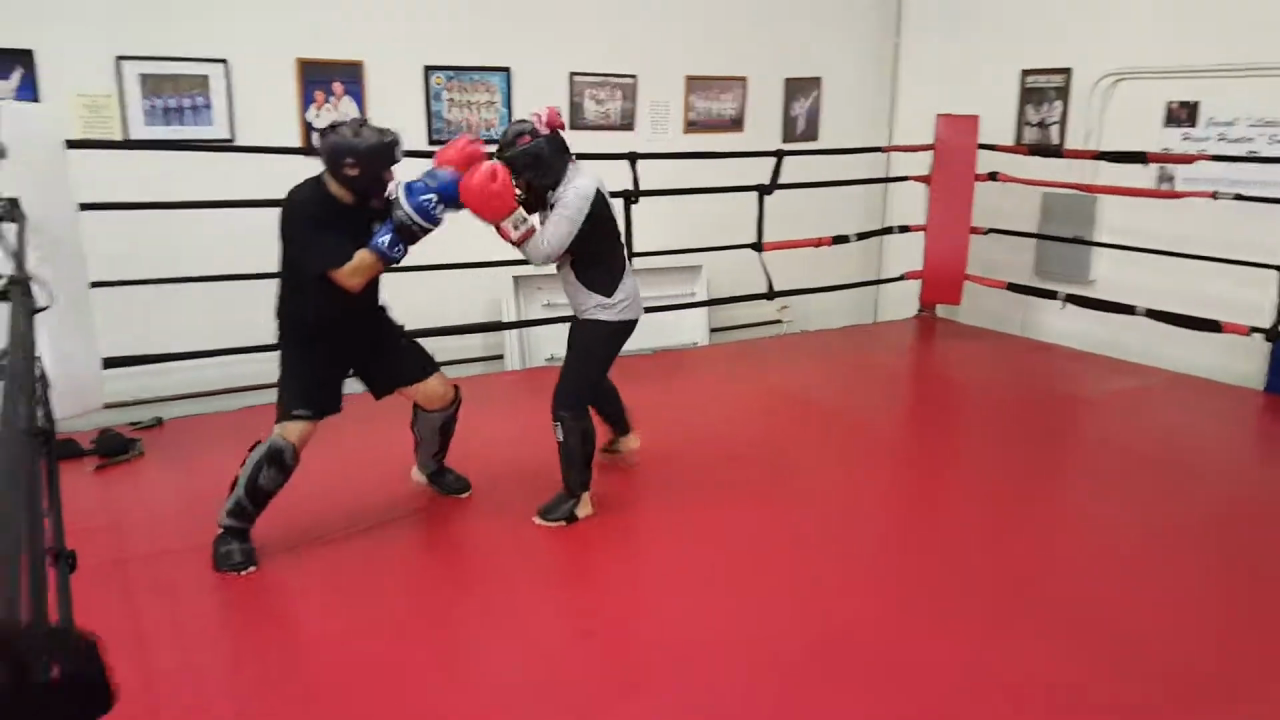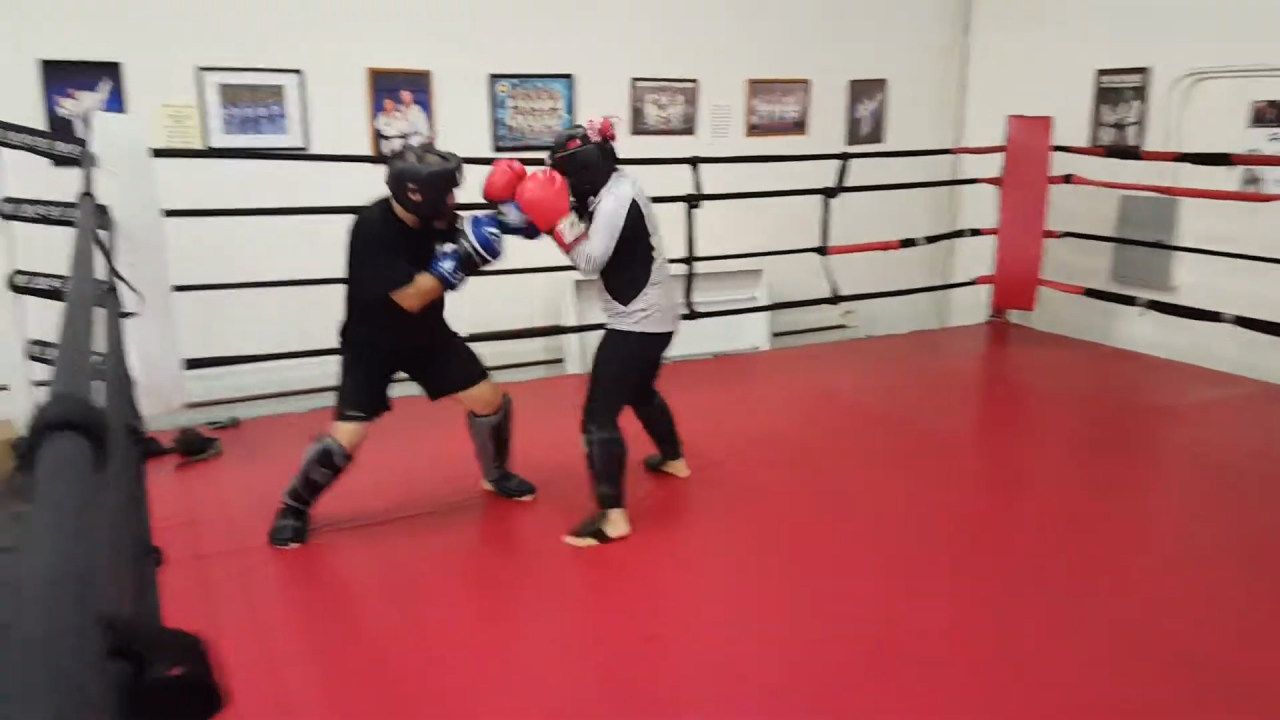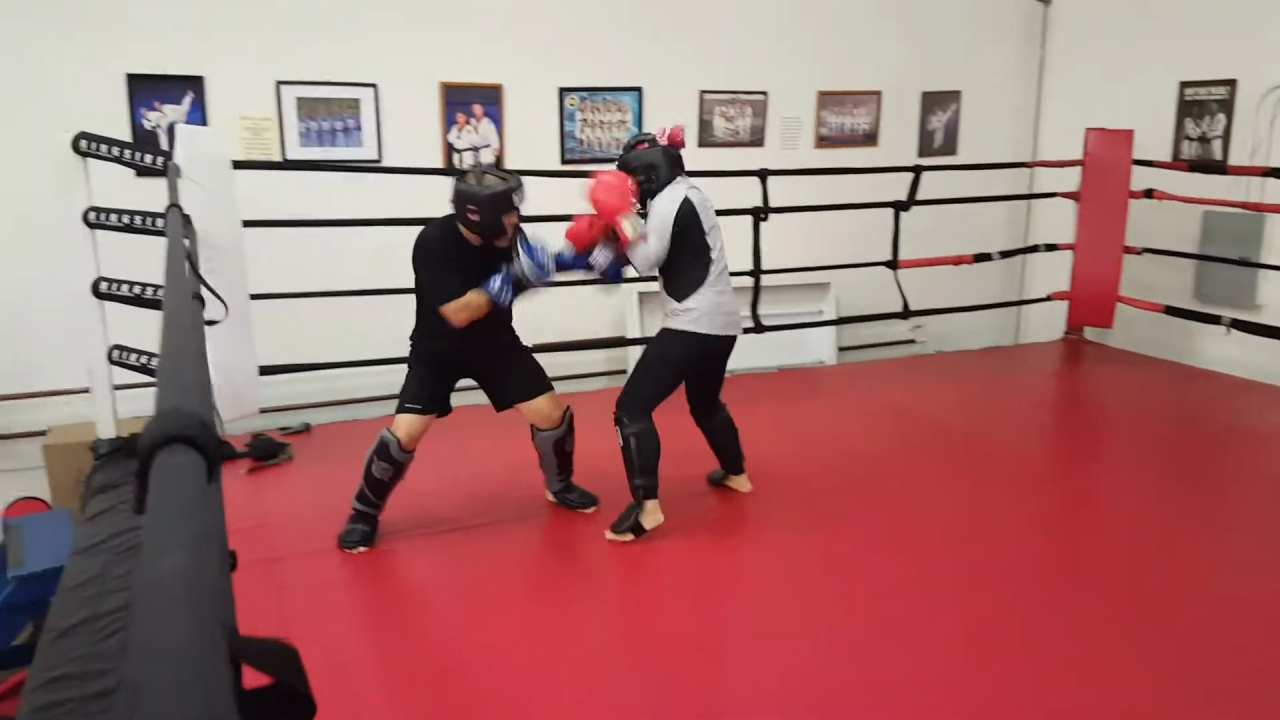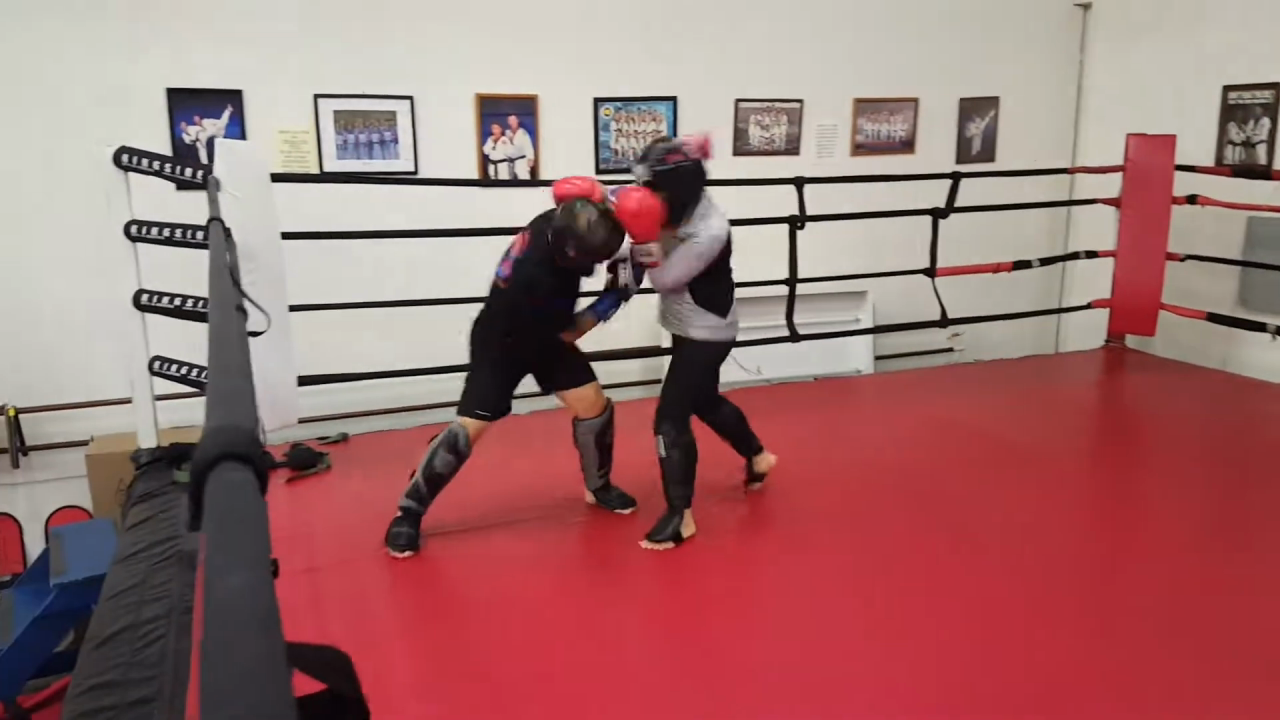
dt=0.4s
person 1, frame 1
left shoulder: (578, 191)
right shoulder: (560, 182)
left elbow: (541, 252)
left wrist: (502, 210)
left hip: (608, 312)
right hip: (598, 307)
left knee: (568, 401)
right knee: (590, 377)
left ankle: (578, 497)
right ankle: (623, 435)
person 1, frame 2
left shoulder: (616, 196)
right shoulder: (619, 191)
left elbow: (591, 259)
right elbow: (586, 230)
left wrist: (559, 219)
left hip: (637, 323)
right hip: (659, 317)
left knee: (600, 415)
right knee: (641, 392)
left ankle: (613, 515)
right ankle: (673, 457)
person 1, frame 3
left shoulder: (669, 199)
right shoulder: (691, 195)
left elbow: (646, 260)
right elbow: (657, 255)
left wrist: (621, 217)
right wrist: (602, 240)
left hip: (692, 326)
right hip: (723, 323)
left knee: (632, 407)
right knee: (705, 402)
left ankle: (646, 506)
right ankle: (736, 474)
person 1, frame 4
left shoulder: (711, 229)
right shoulder: (676, 205)
left elbow: (666, 278)
left wrist: (645, 237)
left hip: (705, 332)
right hip: (690, 328)
left knee: (671, 418)
right knee: (705, 400)
left ankle: (680, 516)
right ankle: (757, 457)
person 2, frame 1
left shoulder: (365, 195)
right shoulder: (305, 208)
left elbow: (414, 209)
right elbow: (352, 276)
left wrist: (438, 194)
right wrist: (400, 230)
left hip: (366, 325)
right hip: (310, 336)
left knee: (440, 394)
right knee: (291, 436)
left ankle: (430, 468)
right ankle: (233, 528)
person 2, frame 2
left shoulder: (429, 214)
right shoulder: (373, 229)
left elbow: (467, 229)
right elbow: (411, 298)
left wrist: (502, 221)
right wrist: (460, 260)
left hip: (425, 334)
right hip: (371, 344)
left knee: (491, 400)
right knee: (345, 439)
left ankle: (496, 475)
right ankle: (295, 506)
person 2, frame 3
left shoulder: (505, 234)
right shoulder: (435, 242)
left elbow: (534, 261)
right elbow: (458, 314)
left wrist: (577, 261)
right wrist: (513, 278)
left hip: (495, 341)
right hip: (438, 349)
left knee: (553, 414)
right knee: (404, 433)
left ankle: (560, 486)
right ankle: (365, 512)
person 2, frame 4
left shoulder: (557, 224)
right shoulder: (535, 278)
right elbow: (569, 331)
left wrist: (616, 207)
right wrist: (616, 296)
left hip: (549, 334)
right hip: (501, 344)
left knee: (593, 405)
right knee: (469, 428)
left ankle: (599, 486)
right ankle: (409, 512)
